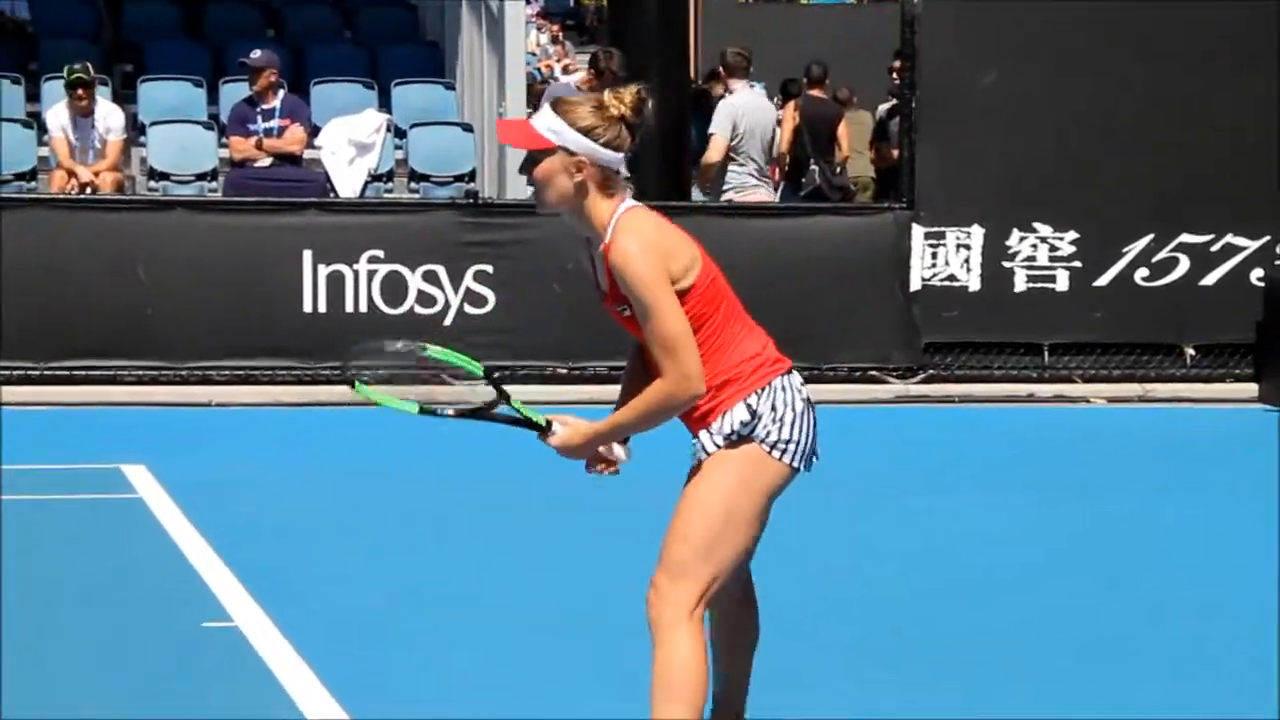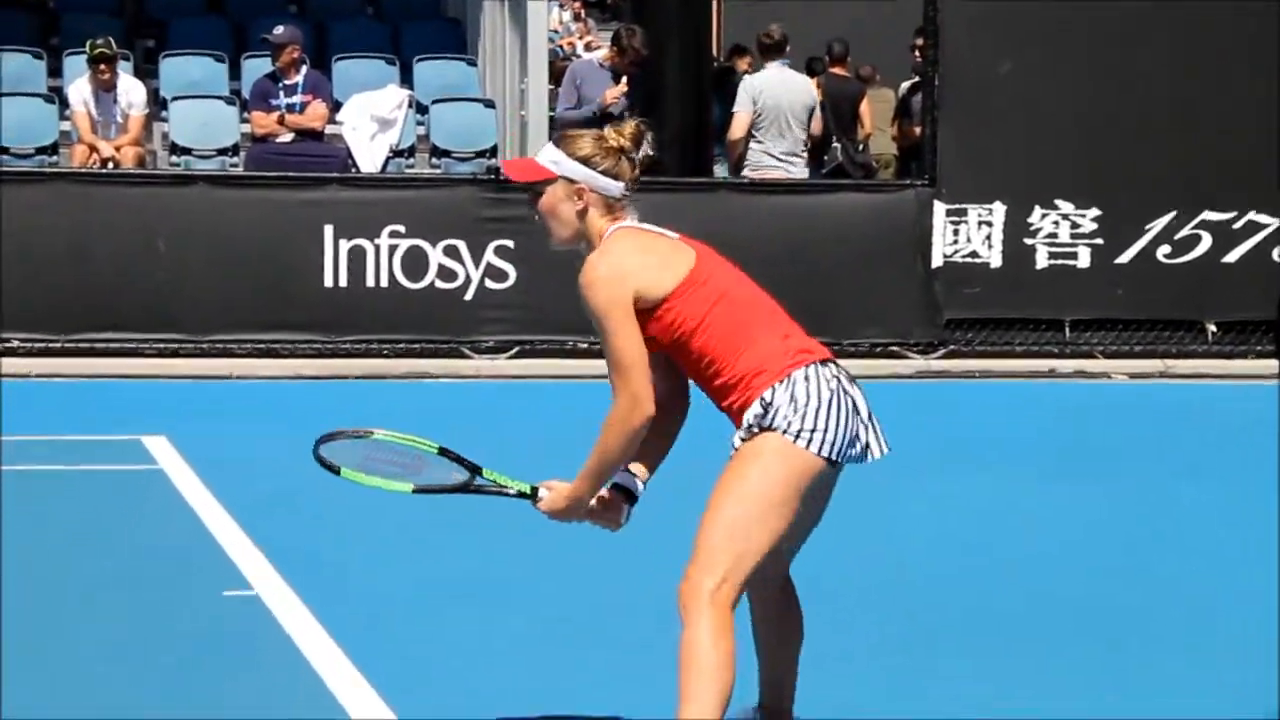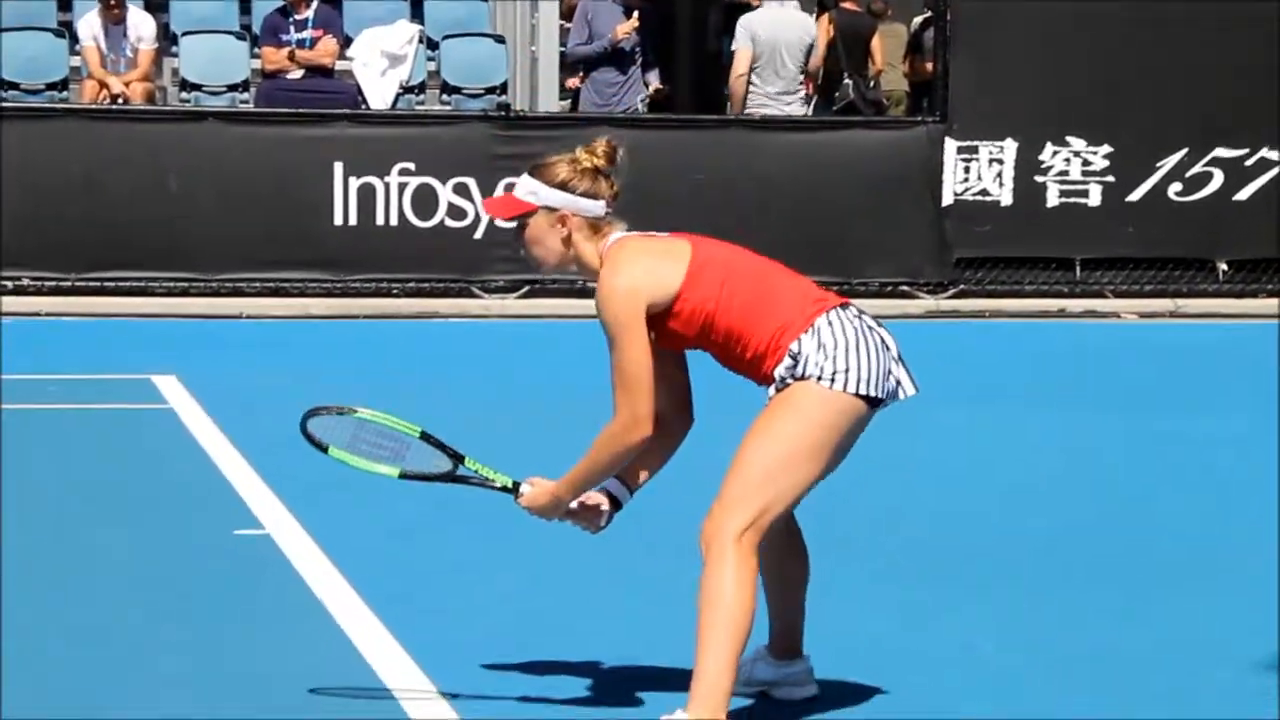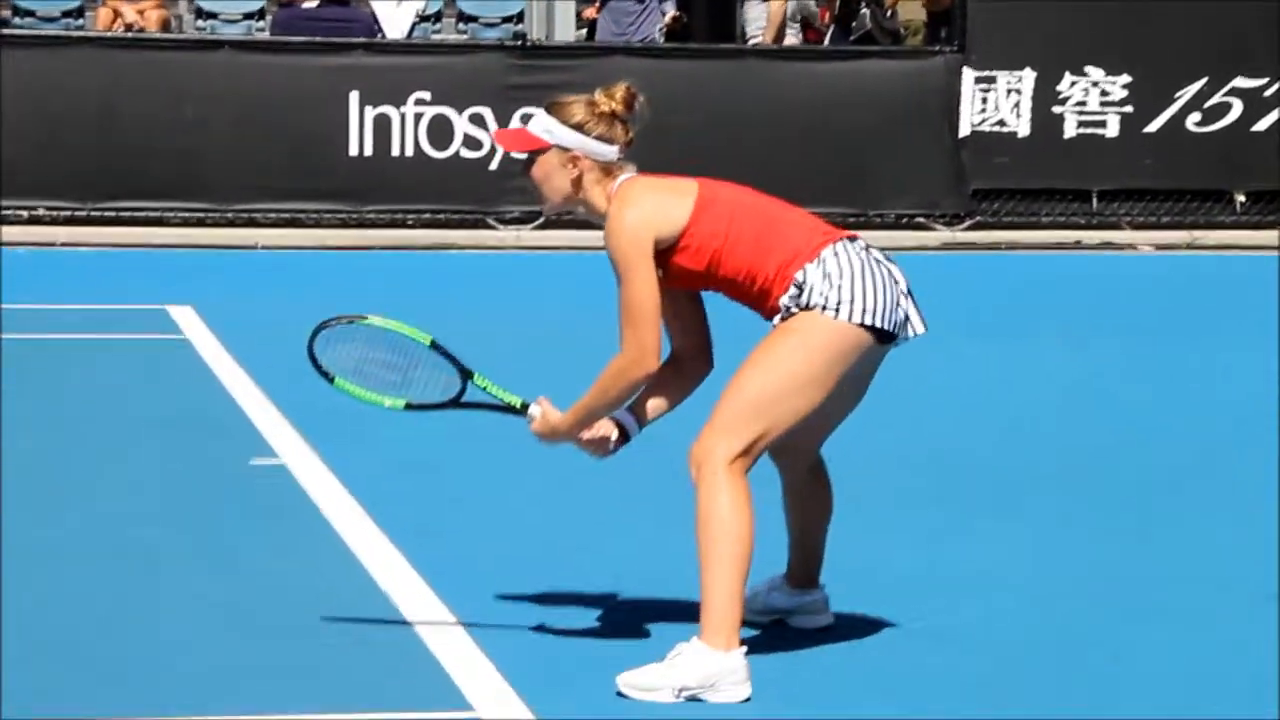
dt=0.5s
person 1, frame 1
left shoulder: (631, 246)
right shoulder: (607, 240)
left elbow: (684, 382)
left wrist: (592, 435)
right wrist: (612, 431)
left hip: (755, 416)
right hip: (740, 416)
left knee: (674, 601)
right knee: (722, 582)
person 1, frame 2
left shoulder: (604, 270)
right shoulder: (644, 251)
left elbow: (636, 409)
right elbow: (665, 396)
left wrist: (577, 493)
right wrist: (628, 485)
left hip: (791, 407)
right hip: (819, 397)
left knee: (703, 592)
right knee: (761, 572)
person 1, frame 3
left shoulder: (620, 280)
right shoulder: (643, 266)
left elbow: (633, 427)
right elbow: (671, 417)
left wrist: (558, 494)
right wrist: (612, 493)
left hip: (830, 355)
right hip: (847, 343)
left knee: (727, 531)
right knee: (763, 509)
right ankle: (785, 660)
person 1, frame 4
left shoulder: (629, 216)
right shoulder: (656, 211)
left elbow: (639, 359)
right elbow: (692, 358)
left wrist: (567, 423)
right wrist: (622, 424)
left hip: (835, 289)
right hip: (861, 281)
left knee: (716, 456)
right knee: (790, 444)
left ankle: (717, 658)
right ankle: (802, 591)
